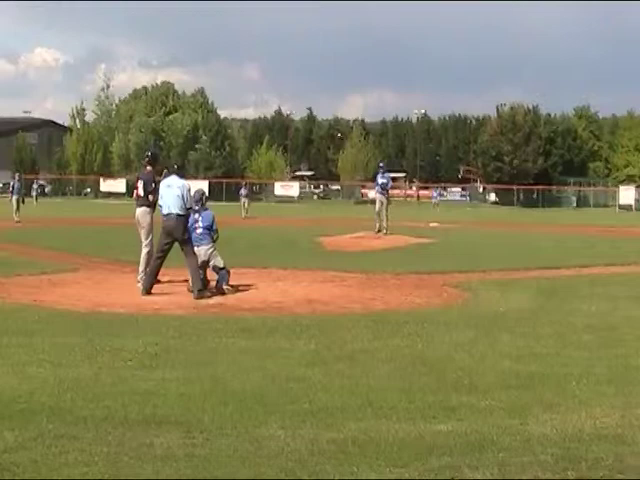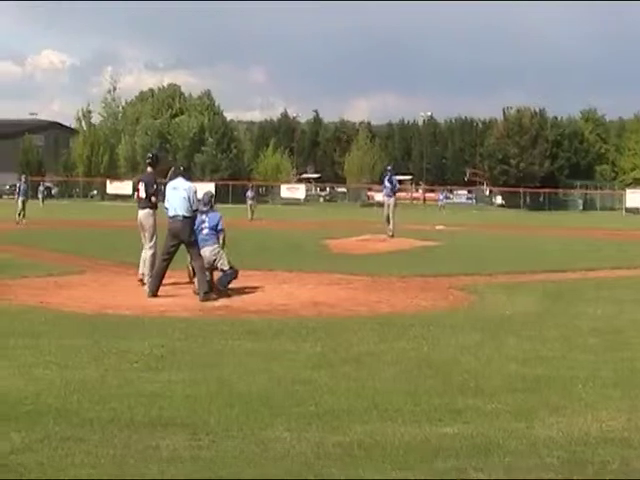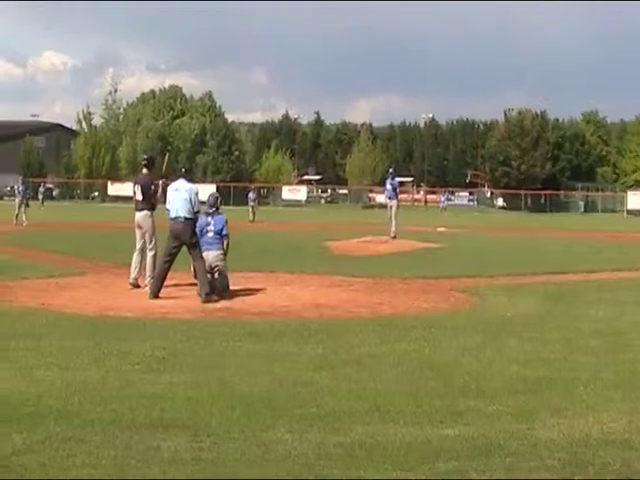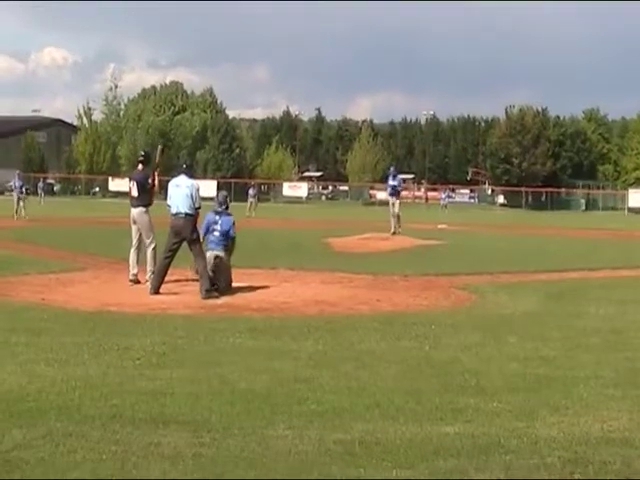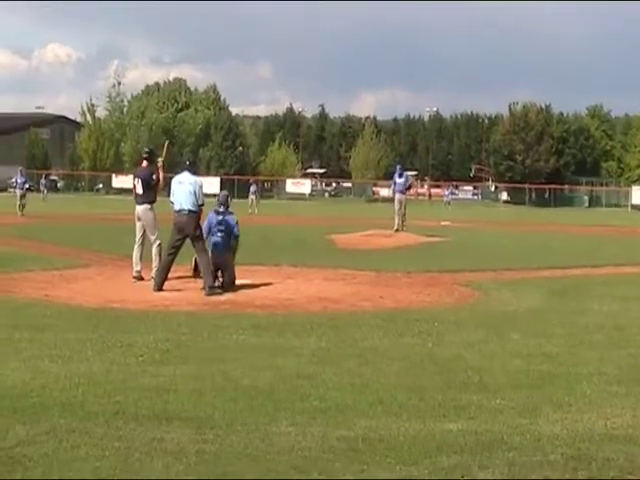
dt=0.3s
person 1, frame 1
left shoulder: (163, 183)
right shoulder: (184, 184)
left elbow: (160, 204)
right elbow: (188, 208)
left wrist: (167, 216)
right wrist: (187, 221)
left hip: (166, 221)
right hip: (179, 221)
left knee: (159, 255)
right knee: (190, 255)
left ankle: (146, 287)
right ankle: (198, 290)
person 1, frame 2
left shoulder: (169, 185)
right shoulder: (190, 186)
left elbow: (166, 206)
right elbow: (194, 210)
left wrist: (172, 216)
right wrist: (192, 224)
left hip: (172, 223)
right hip: (185, 223)
left knee: (165, 257)
right knee: (196, 258)
left ankle: (152, 290)
right ankle: (204, 292)
person 1, frame 3
left shoulder: (170, 187)
right shoulder: (191, 188)
left elbow: (168, 208)
right elbow: (196, 211)
left wrist: (174, 220)
right wrist: (193, 225)
left hip: (174, 225)
right hip: (187, 225)
left knee: (166, 259)
right knee: (198, 259)
left ankle: (153, 291)
right ankle: (205, 294)
person 1, frame 4
left shoulder: (171, 183)
right shoulder: (192, 184)
left elbow: (169, 204)
right elbow: (197, 207)
left wrist: (175, 214)
left hip: (174, 221)
right hip: (188, 221)
left knee: (167, 254)
right knee: (199, 255)
left ankle: (154, 287)
right ankle: (206, 290)
person 1, frame 5
left shoulder: (175, 180)
right shoulder: (196, 181)
left elbow: (172, 201)
right elbow: (200, 204)
left wrist: (178, 212)
right wrist: (197, 218)
left hip: (178, 217)
right hip: (191, 218)
left knee: (171, 251)
right knee: (202, 252)
left ankle: (157, 284)
right ankle: (209, 286)
person 2, frame 1
left shoulder: (139, 175)
right shoulder: (151, 176)
left elbow: (134, 195)
right elbow: (151, 198)
right wrist: (157, 195)
left hip: (138, 210)
right hip: (146, 211)
left knee: (146, 244)
right knee: (147, 245)
left ankle: (148, 274)
right ankle: (142, 278)
person 2, frame 2
left shoulder: (141, 177)
right shoulder: (152, 178)
left elbow: (136, 197)
right elbow: (154, 199)
right wrist: (159, 193)
left hip: (140, 212)
right hip: (149, 213)
left knee: (146, 246)
right knee: (151, 247)
left ankle: (142, 275)
right ankle: (148, 279)
person 2, frame 3
left shoulder: (137, 179)
right shoulder: (149, 179)
left elbow: (135, 197)
right elbow: (155, 198)
right wrist: (160, 187)
left hip: (137, 214)
right hip: (146, 214)
left knee: (139, 248)
right knee: (151, 249)
left ankle: (133, 279)
right ankle: (149, 281)
person 2, frame 4
left shoulder: (132, 175)
right shoulder: (145, 174)
left elbow: (131, 193)
right elbow: (154, 189)
right wrist: (155, 177)
left hip: (133, 210)
right hip: (142, 210)
left knee: (135, 244)
right knee: (150, 244)
left ankle: (133, 276)
right ankle: (150, 275)
person 2, frame 5
left shoulder: (136, 172)
right shoulder: (150, 171)
left elbow: (134, 191)
right elbow: (160, 184)
right wrist: (160, 169)
left hip: (138, 207)
right hip: (147, 208)
left knee: (139, 241)
right knee: (155, 241)
left ankle: (136, 272)
right ankle: (156, 272)
